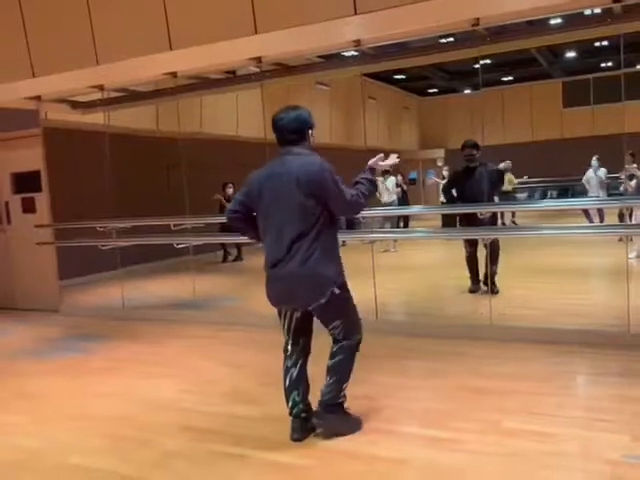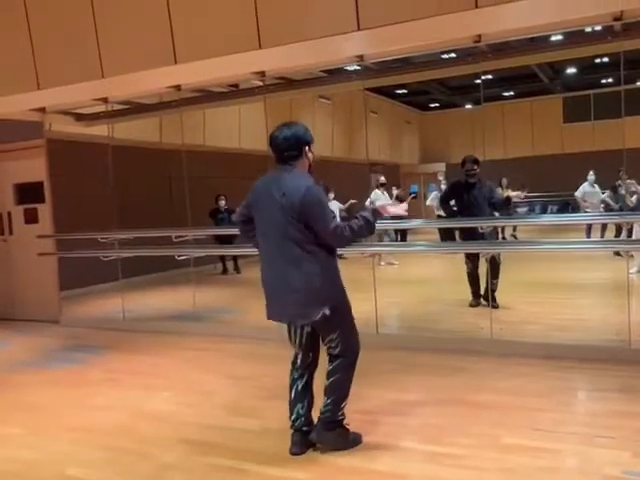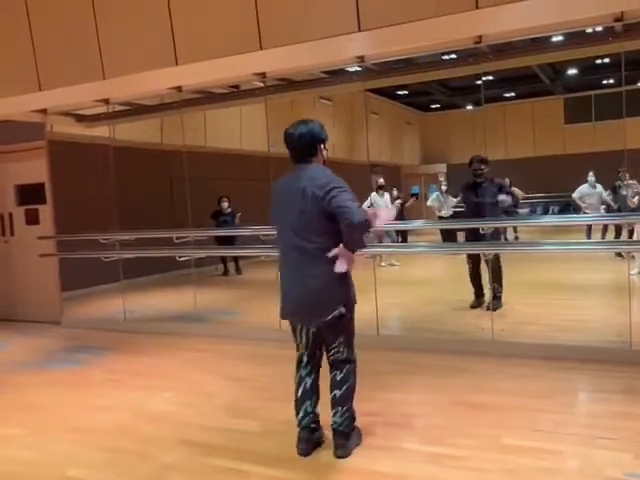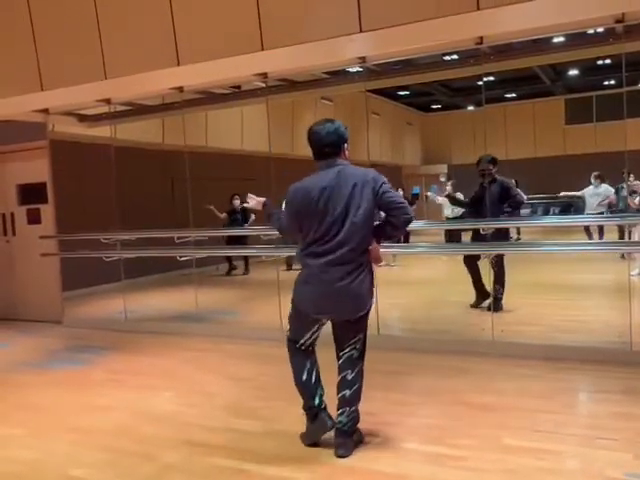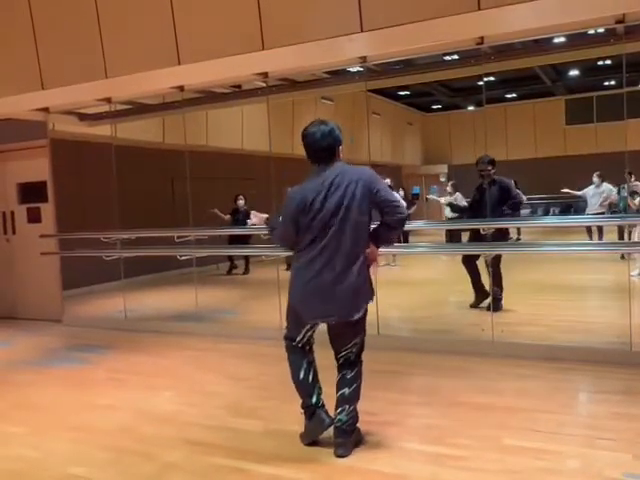
dt=1s
person 1, frame 1
left shoulder: (260, 177)
right shoulder: (315, 167)
left elbow: (235, 215)
right elbow: (349, 205)
right wrist: (371, 172)
left hip: (281, 278)
right hip: (319, 275)
left knee: (294, 347)
right knee: (347, 336)
left ankle: (299, 418)
right ankle: (330, 410)
person 1, frame 2
left shoulder: (261, 187)
right shoulder: (305, 188)
left elbow: (245, 223)
right elbow: (334, 235)
right wrist: (374, 214)
left hip: (281, 292)
right hip: (317, 289)
left knee: (303, 357)
right knee: (344, 352)
left ankle: (301, 432)
right ankle: (330, 427)
person 1, frame 3
left shoulder: (281, 189)
right shoulder: (326, 181)
right elbow: (353, 220)
left wrist: (368, 216)
right wrist: (349, 247)
left hip: (294, 292)
right hip: (329, 290)
left knee: (306, 362)
right knee: (341, 361)
left ankle: (307, 432)
right ankle: (343, 434)
person 1, frame 4
left shoulder: (301, 190)
right shoulder: (369, 179)
left elbow: (289, 229)
right elbow: (403, 214)
left wrist: (265, 207)
right wrist: (376, 237)
left hip: (313, 289)
right hip: (354, 290)
left knee: (299, 348)
right knee: (351, 359)
left ankle: (317, 416)
right ankle: (346, 434)
person 1, frame 5
left shoulder: (299, 194)
right shoulder: (364, 178)
left elbow: (288, 241)
right elbow: (397, 214)
left wrist: (271, 223)
right wrist: (375, 241)
left hip: (306, 291)
right hip: (349, 292)
left knee: (297, 347)
right knee: (349, 361)
left ankle: (315, 415)
right ankle: (345, 433)
person 2, frame 1
left shoulder: (488, 169)
right shoulder: (458, 174)
left elbow: (496, 187)
right elbow: (446, 189)
left wrist: (500, 172)
right wrist: (454, 202)
left hip: (487, 215)
right hip: (467, 217)
left knee: (492, 247)
right knee: (470, 250)
left ankle: (490, 280)
right ankle: (475, 281)
person 2, frame 2
left shoulder: (487, 186)
right shoulder: (456, 187)
left elbow: (497, 205)
right elbow: (443, 201)
left wrist: (508, 198)
right wrist: (454, 215)
left hip: (488, 231)
right hip: (468, 233)
left knee: (494, 261)
right knee: (471, 266)
left ankle: (490, 294)
right ankle: (476, 296)
person 2, frame 3
left shoulder: (496, 184)
right shoulder: (467, 187)
left elbow: (511, 199)
right elbow: (472, 202)
left wrist: (502, 206)
right wrist: (496, 200)
left hip: (492, 231)
right hip: (472, 231)
left knee: (493, 264)
right knee: (473, 265)
left ankle: (497, 297)
right ankle: (478, 296)
person 2, frame 4
left shoulder: (503, 184)
right shoulder: (481, 188)
left elbow: (519, 200)
right elbow: (471, 206)
left wrist: (503, 213)
right wrist: (452, 198)
left hip: (498, 230)
right hip: (479, 230)
left knee: (496, 263)
right knee: (470, 259)
left ankle: (497, 298)
right ankle: (482, 294)
person 2, frame 5
left shoulder: (504, 184)
right shoulder: (479, 189)
left elbow: (517, 201)
right elbow: (470, 210)
left wrist: (502, 213)
right wrist: (451, 204)
left hip: (498, 231)
right hip: (478, 231)
left knee: (493, 263)
right knee: (468, 259)
left ankle: (497, 299)
right ankle: (481, 293)
